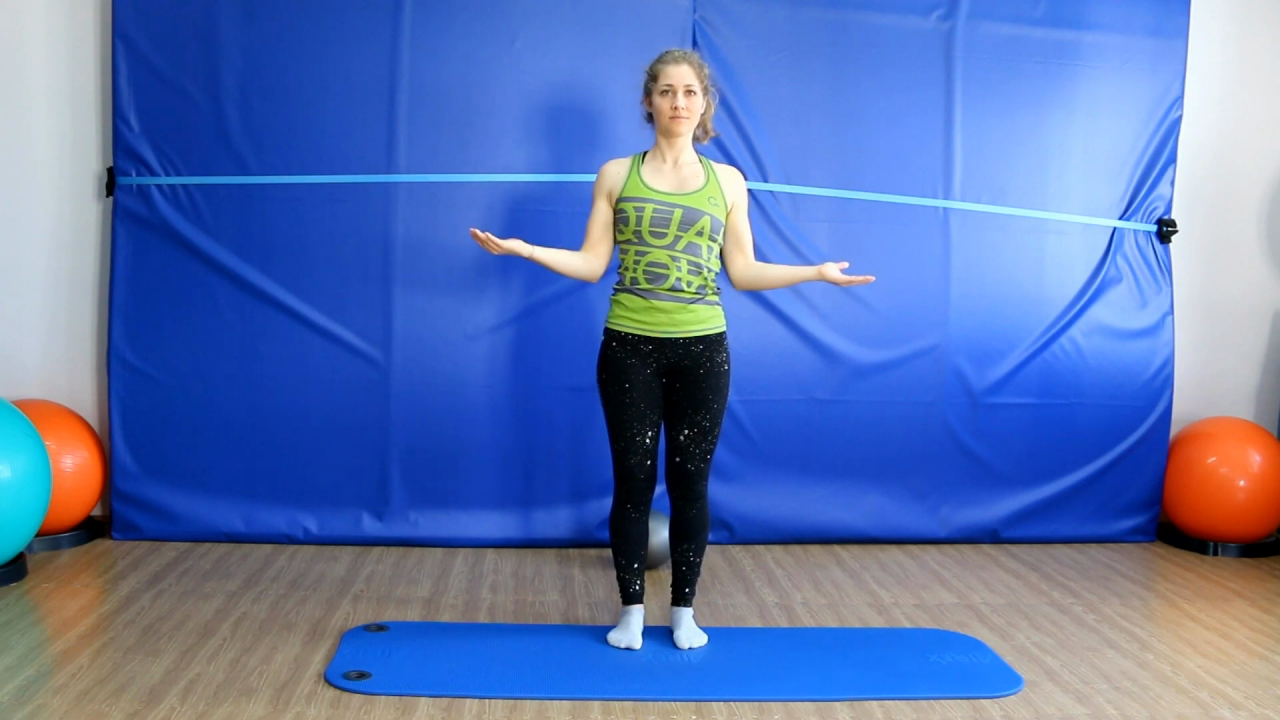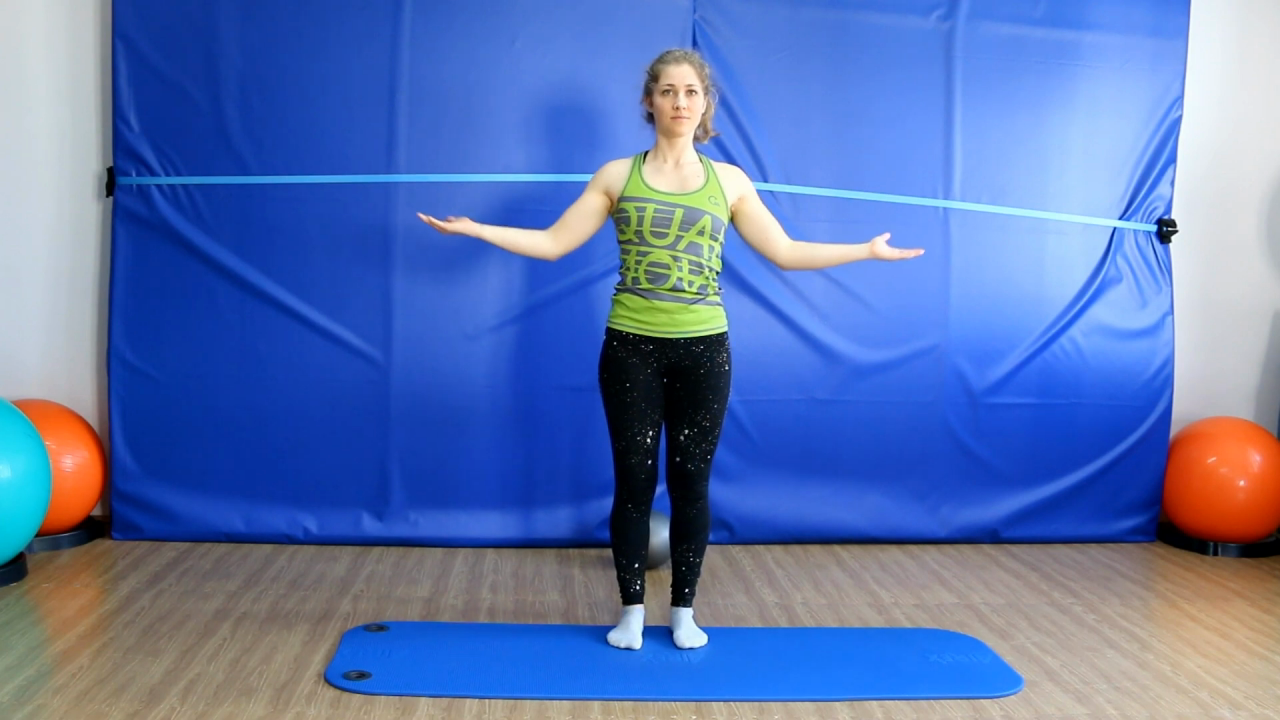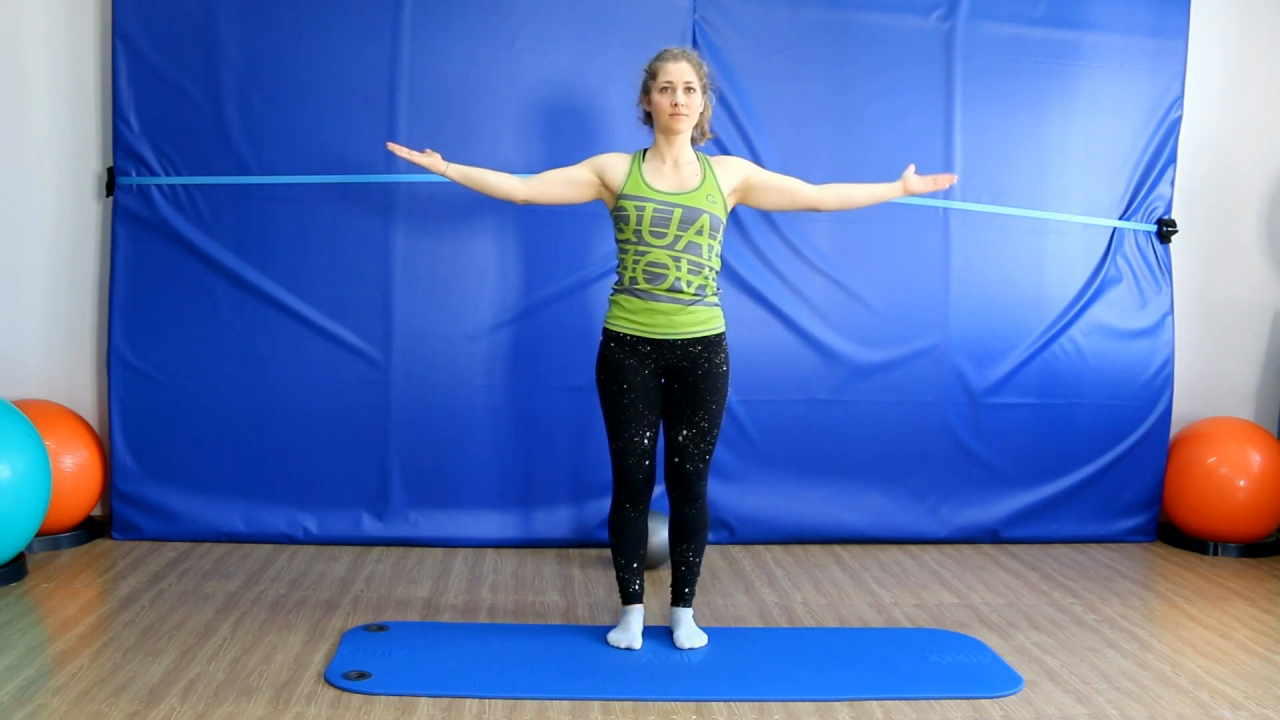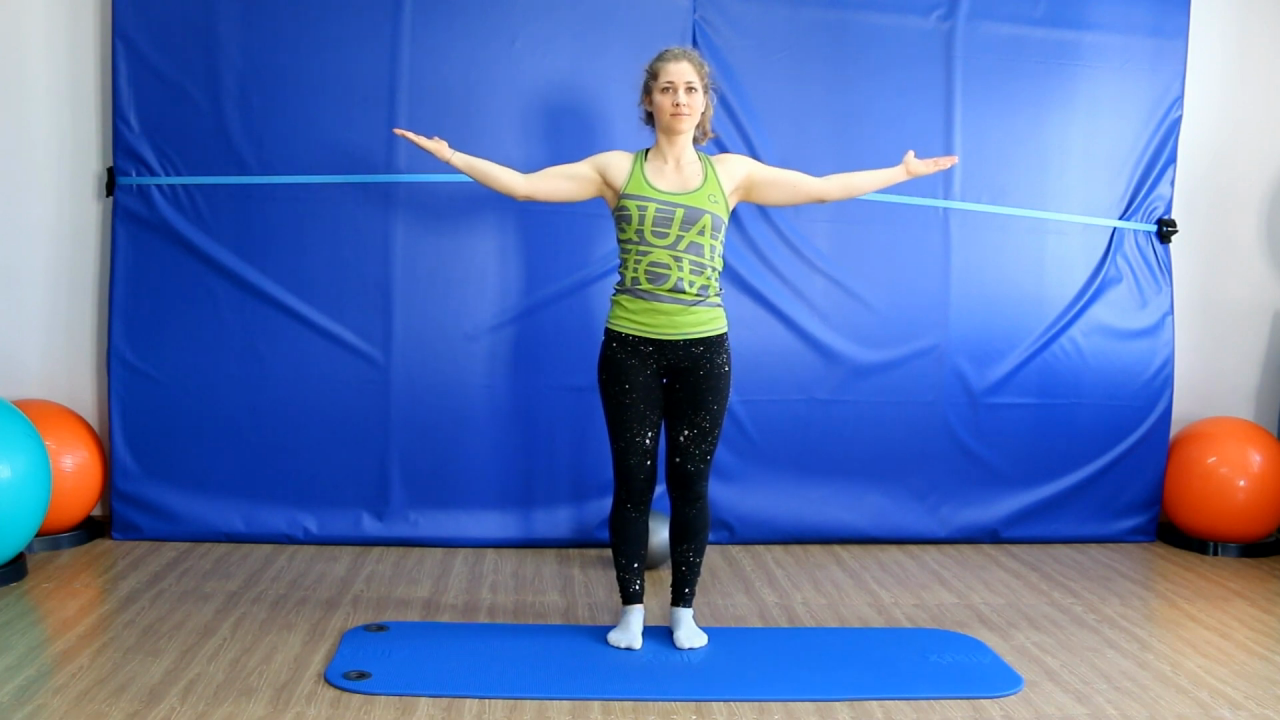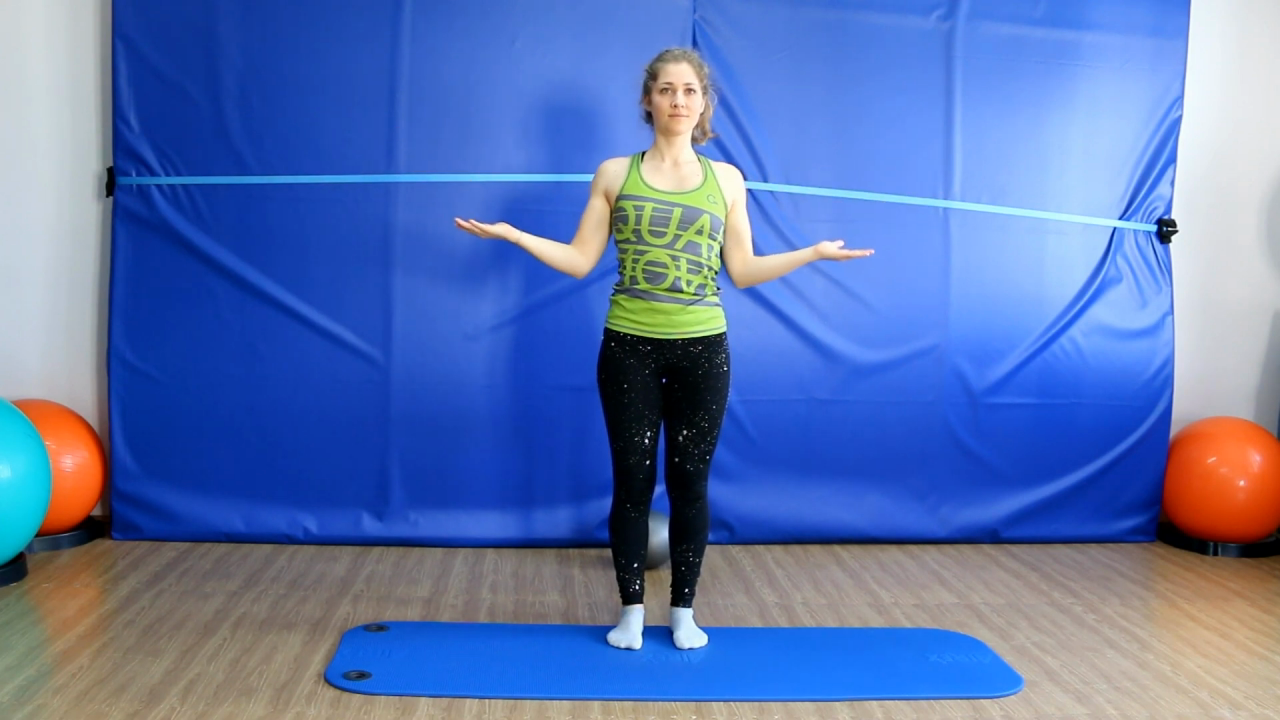
dt=1s
person 1, frame 1
left shoulder: (728, 181)
right shoulder: (616, 174)
left elbow: (742, 272)
right elbow: (591, 264)
left wrist: (817, 272)
right wrist: (524, 249)
left hip: (702, 349)
right hip: (630, 347)
left knee: (691, 482)
right knee: (633, 480)
left ankle: (683, 610)
right ankle: (631, 609)
person 1, frame 2
left shoulder: (730, 181)
right shoulder: (617, 175)
left elbow: (785, 252)
right elbow: (553, 243)
left wrist: (866, 250)
right wrist: (477, 230)
left hip: (704, 349)
right hip: (631, 347)
left knee: (691, 482)
right knee: (634, 481)
left ankle: (684, 610)
right ankle: (632, 609)
person 1, frame 3
left shoulder: (730, 174)
right shoulder: (613, 170)
left elbow: (819, 196)
right elbow: (521, 188)
left wrist: (899, 188)
right wrist: (446, 168)
left hip: (701, 348)
right hip: (628, 347)
left knee: (689, 482)
right knee: (631, 481)
left ankle: (683, 610)
right ankle: (631, 609)
person 1, frame 4
left shoulder: (733, 172)
right shoulder: (615, 168)
left elbow: (824, 188)
right elbow: (524, 184)
left wrist: (902, 171)
right wrist: (451, 155)
left hip: (703, 349)
right hip: (630, 347)
left knee: (690, 482)
right knee: (632, 481)
left ankle: (683, 610)
right ankle: (631, 609)
person 1, frame 5
left shoulder: (727, 179)
right shoulder: (615, 174)
left elbow: (743, 271)
right elbow: (580, 260)
left wrist: (815, 253)
right wrist: (513, 235)
left hip: (702, 349)
right hip: (629, 348)
left knee: (690, 482)
right knee: (632, 481)
left ankle: (683, 611)
right ankle: (632, 610)
